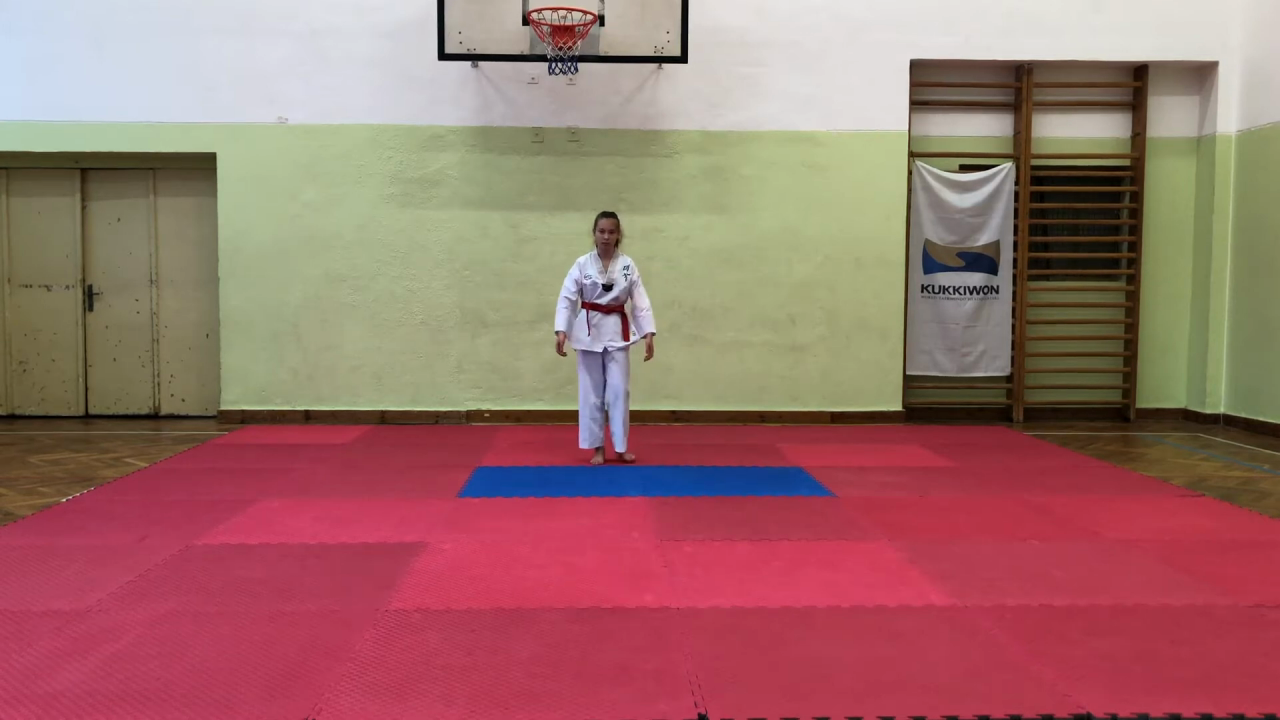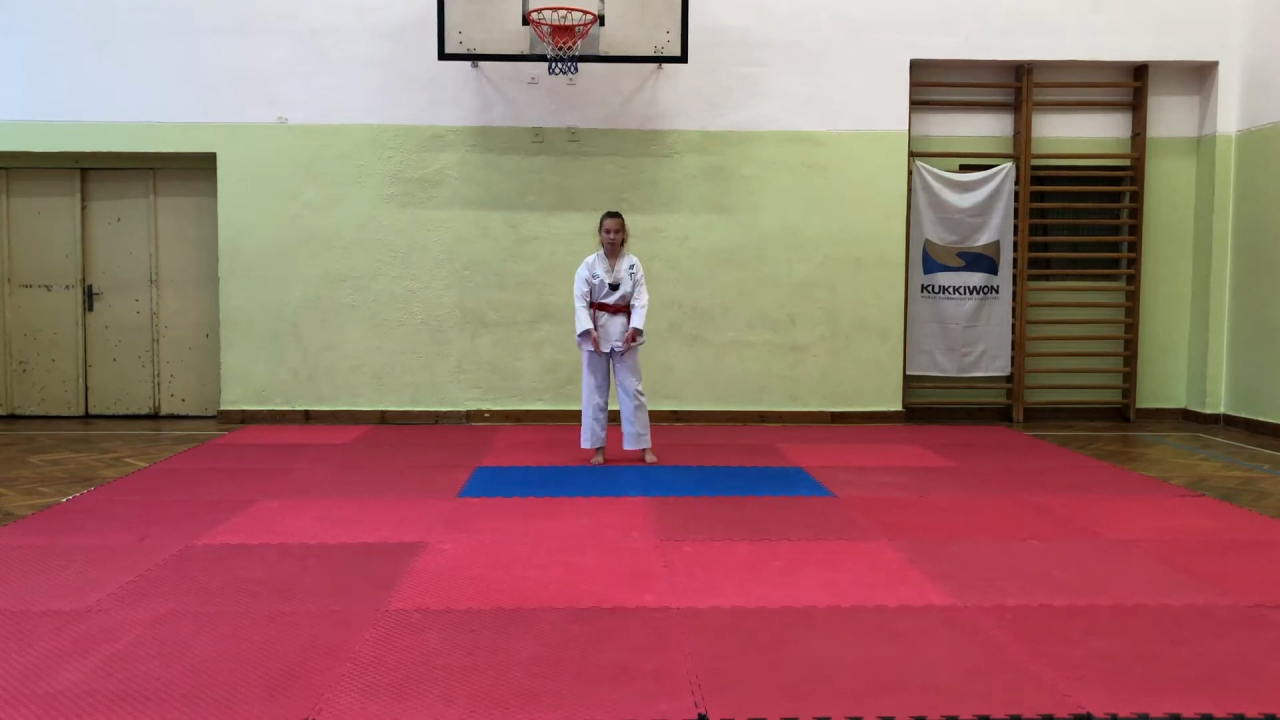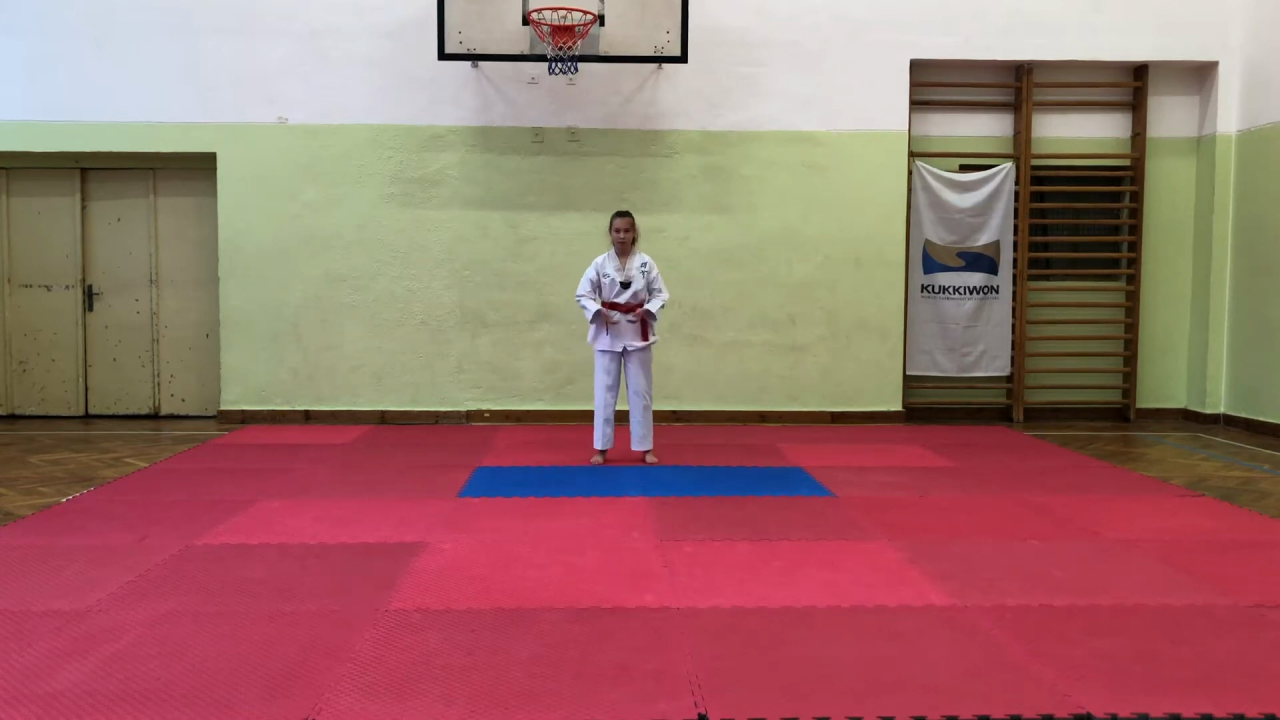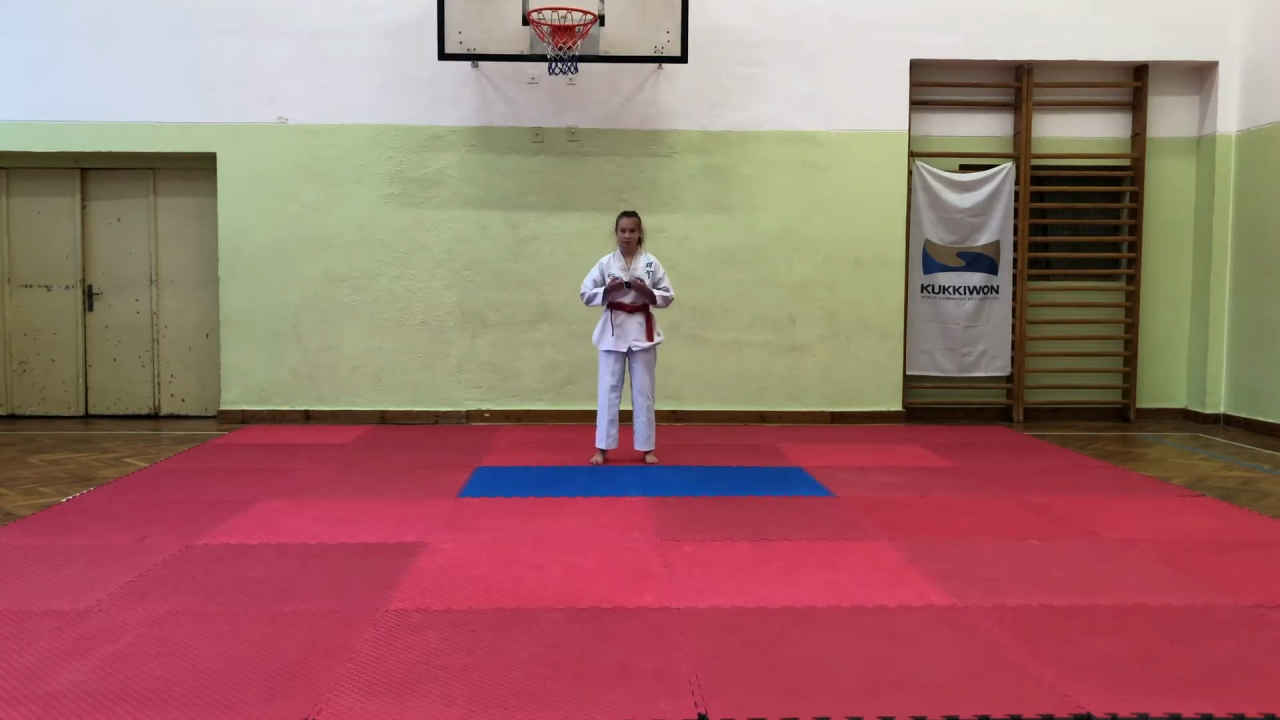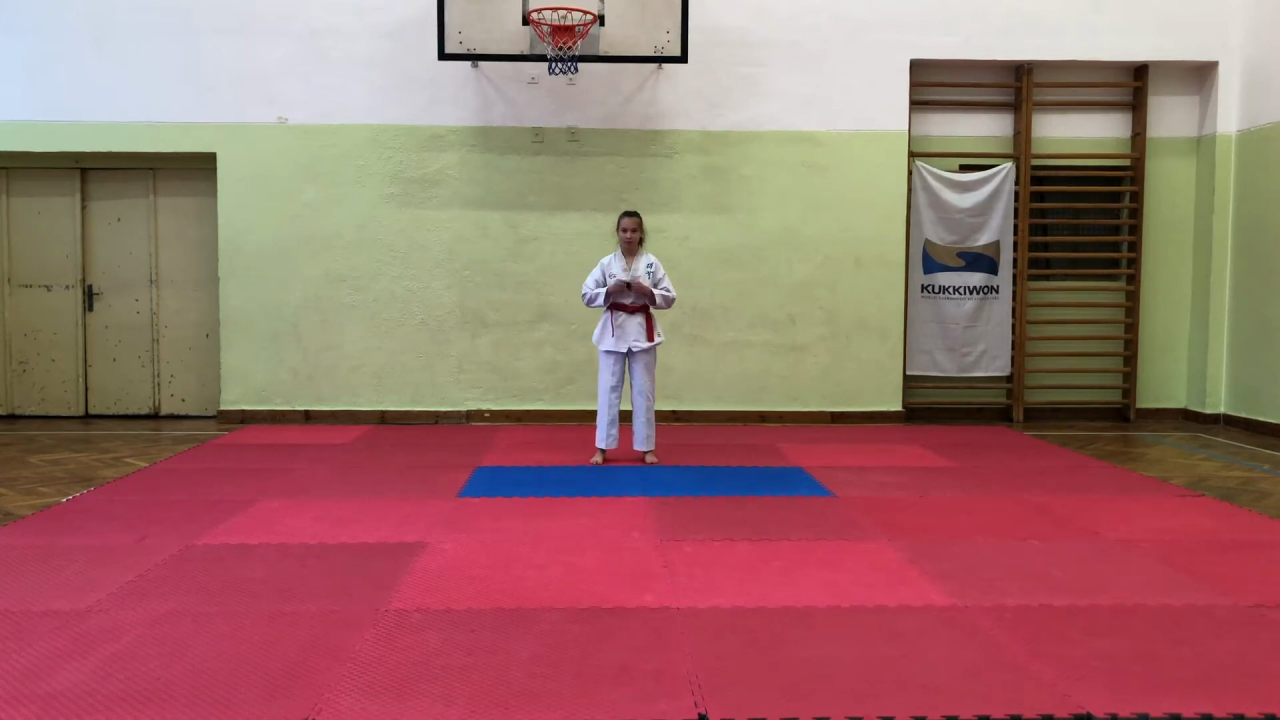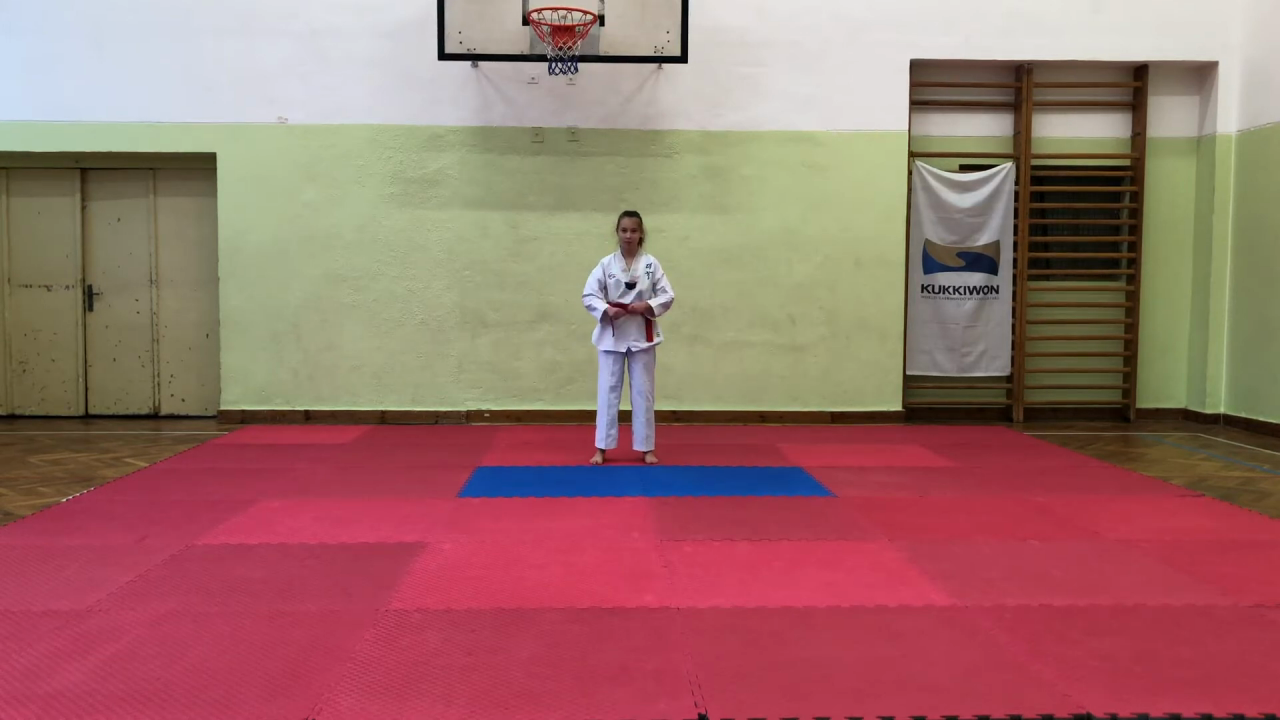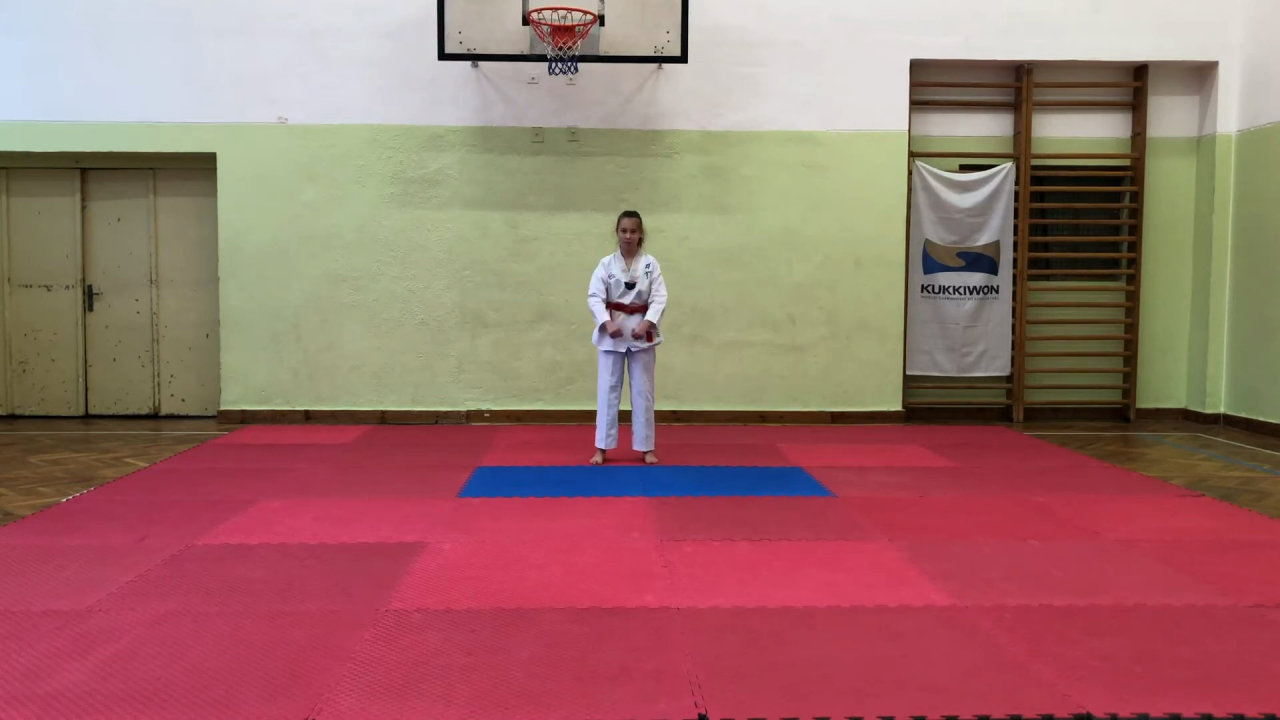
dt=0.3s
person 1, frame 1
left shoulder: (628, 265)
right shoulder: (582, 264)
left elbow: (641, 301)
right elbow: (567, 298)
left wrist: (648, 333)
right wrist: (562, 330)
left hip: (617, 331)
right hip: (589, 331)
left knee: (619, 390)
right knee: (591, 391)
left ankle: (621, 447)
right ankle: (597, 447)
person 1, frame 2
left shoulder: (633, 264)
right shoulder: (589, 264)
left elbow: (640, 300)
right elbow: (580, 300)
left wrist: (633, 329)
right wrist: (589, 331)
left hip: (625, 331)
right hip: (596, 331)
left knee: (632, 389)
right knee: (595, 391)
left ankle: (644, 446)
right ankle: (598, 447)
person 1, frame 3
left shoulder: (646, 263)
right shoulder: (600, 263)
left elbow: (661, 294)
right elbow: (583, 295)
left wrist: (646, 312)
right wrist: (600, 313)
left hip: (638, 332)
right hip: (607, 332)
left knee: (640, 390)
right knee: (605, 390)
left ankle: (646, 447)
right ankle: (602, 447)
person 1, frame 4
left shoulder: (651, 263)
right shoulder: (606, 263)
left elbow: (668, 296)
right elbow: (585, 294)
left wrist: (648, 291)
right wrist: (607, 289)
left hip: (642, 330)
right hip: (613, 331)
left knee: (644, 390)
right knee: (609, 389)
left ankle: (647, 447)
right ankle: (603, 447)
person 1, frame 5
left shoulder: (652, 263)
right shoulder: (606, 263)
left elbow: (669, 297)
right elbow: (587, 295)
left wrist: (647, 292)
right wrist: (610, 290)
left hip: (642, 331)
right hip: (613, 331)
left knee: (644, 390)
right knee: (609, 389)
left ankle: (647, 447)
right ankle: (602, 447)
person 1, frame 6
left shoulder: (651, 263)
right shoulder: (606, 264)
left elbow: (667, 296)
right elbow: (589, 296)
left wrist: (646, 306)
right wrist: (607, 310)
left hip: (642, 332)
right hip: (612, 332)
left knee: (643, 390)
right knee: (608, 389)
left ankle: (646, 447)
right ankle: (602, 448)
person 1, frame 7
left shoulder: (651, 263)
right shoulder: (606, 264)
left elbow: (659, 298)
right elbow: (594, 297)
left wrist: (646, 324)
right wrist: (607, 323)
left hip: (642, 333)
right hip: (612, 332)
left knee: (643, 390)
right knee: (608, 389)
left ankle: (647, 447)
right ankle: (602, 447)
